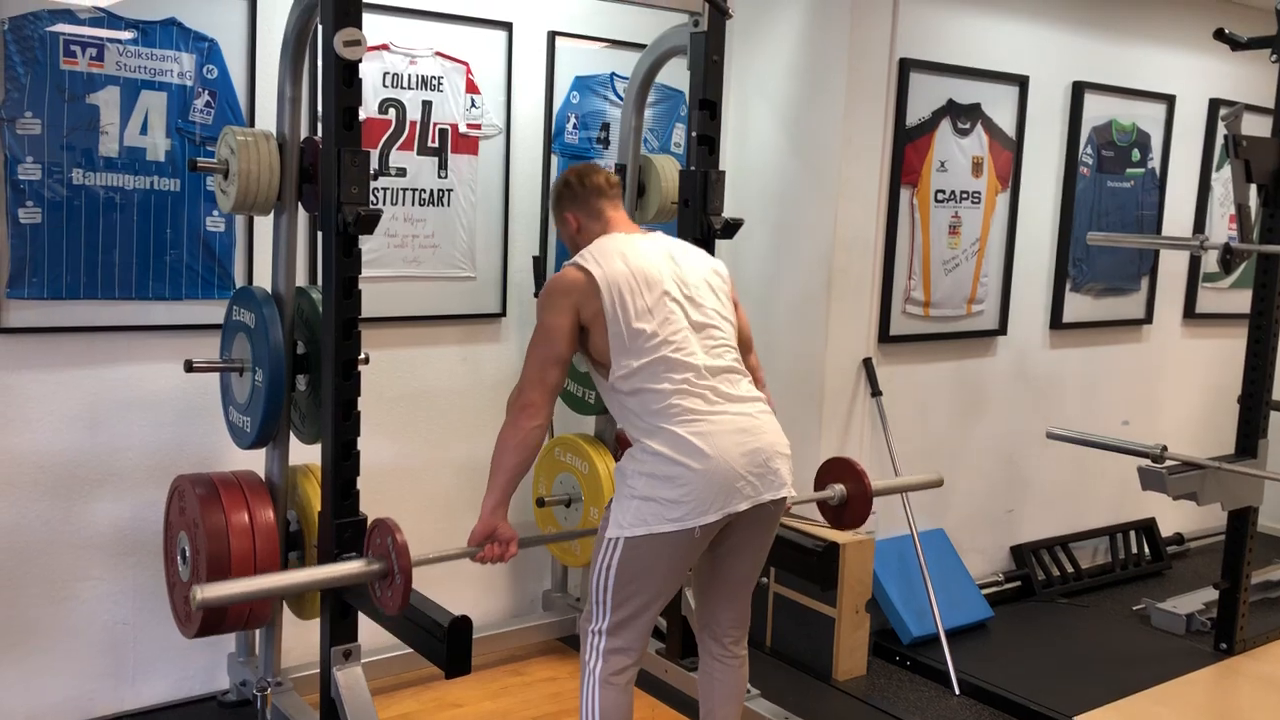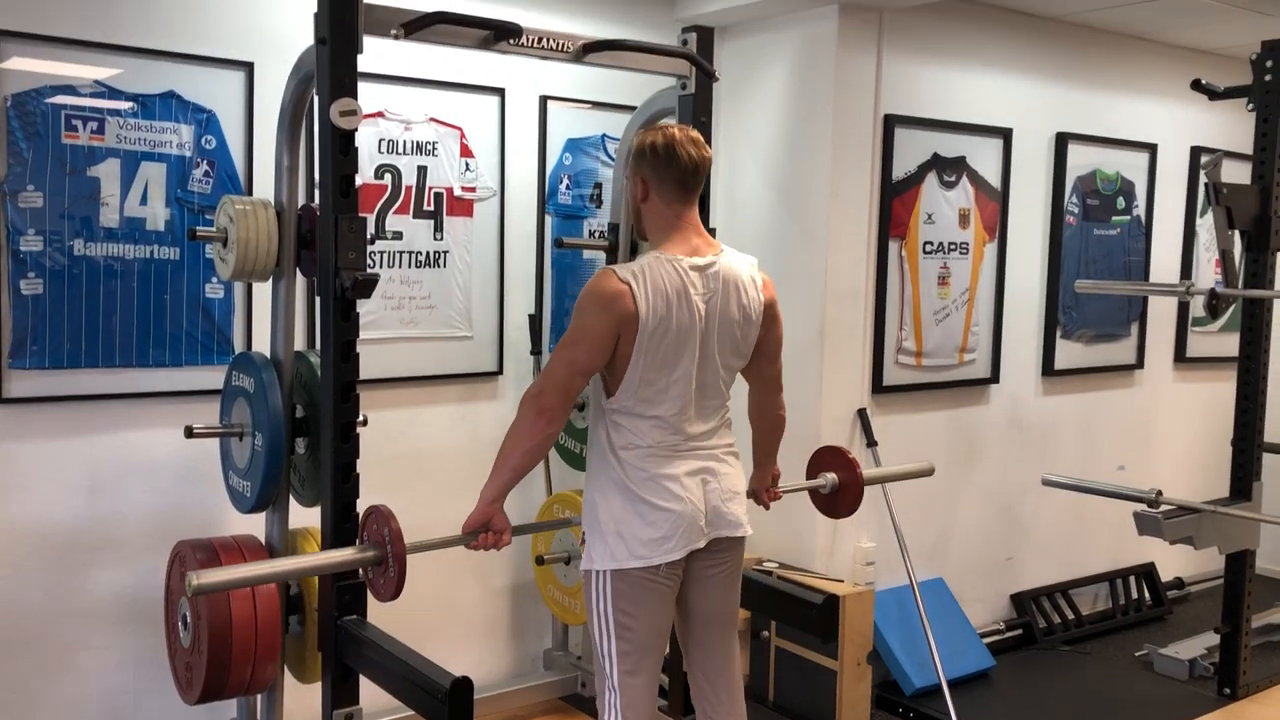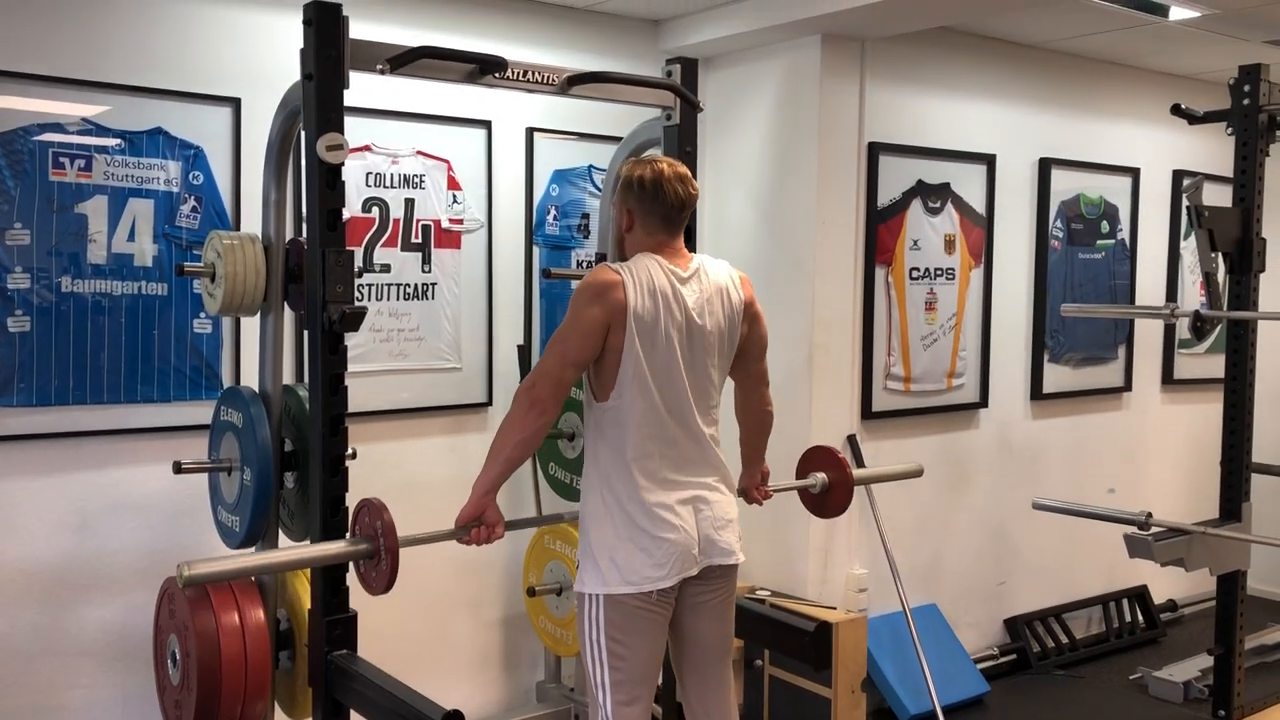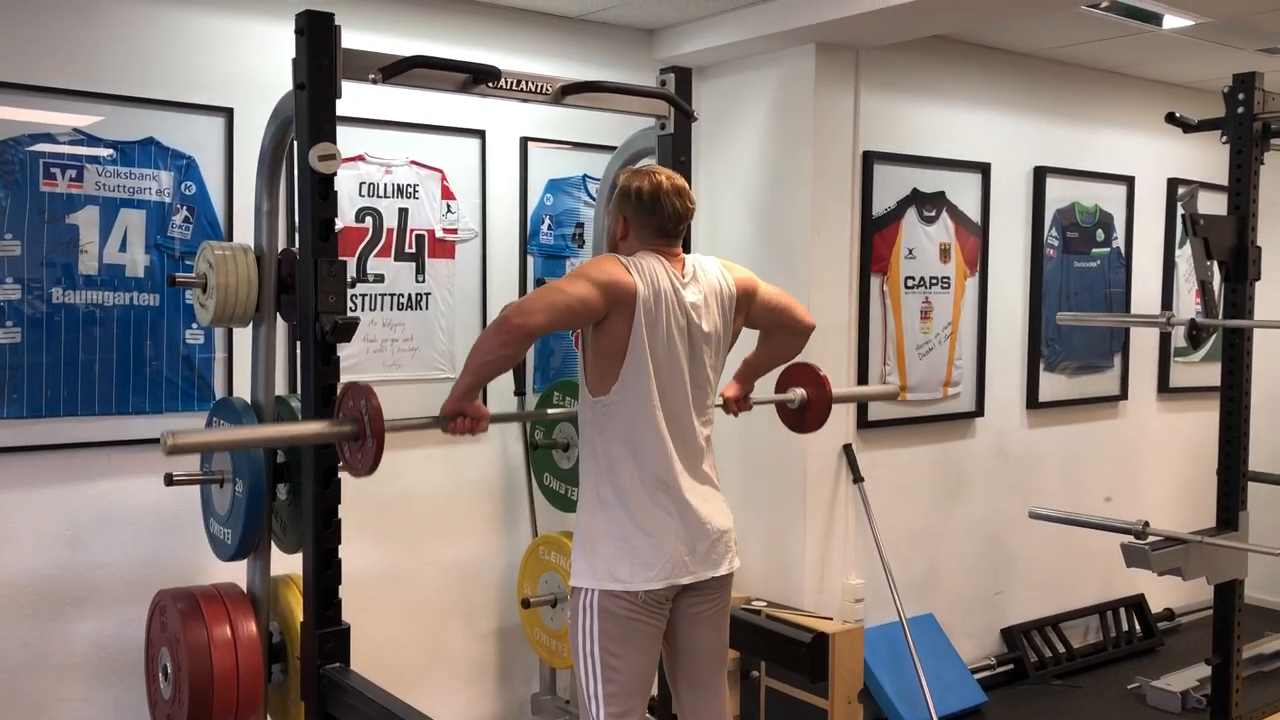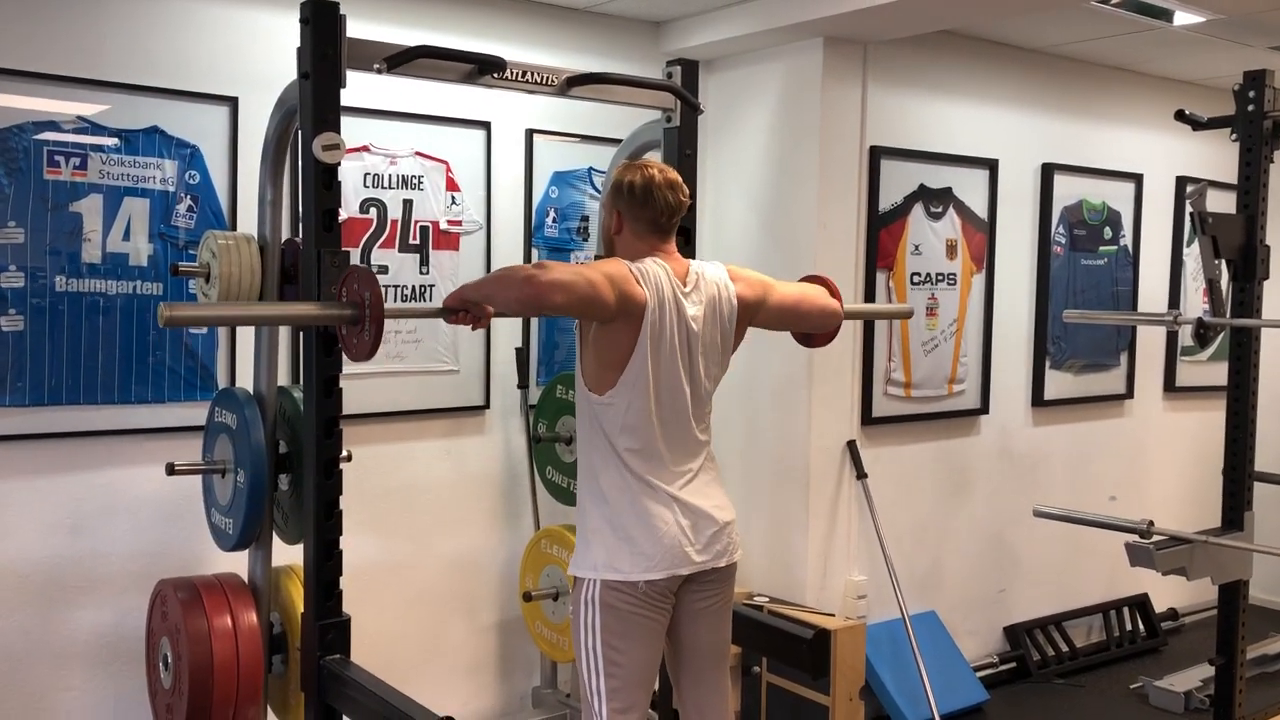
dt=1s
person 1, frame 1
left shoulder: (577, 279)
right shoulder: (705, 261)
left elbow: (530, 405)
left wrist: (493, 512)
left hip: (684, 471)
right hip: (765, 457)
left knee: (611, 641)
right knee: (726, 631)
person 1, frame 2
left shoulder: (620, 290)
right shoulder: (755, 285)
left elbow: (548, 404)
right elbow: (769, 394)
left wrist: (490, 501)
right wrist: (764, 470)
left hip: (640, 520)
right hip: (719, 505)
person 1, frame 3
left shoulder: (612, 289)
right shoulder: (733, 287)
left elbow: (540, 398)
right elbow: (756, 390)
left wrist: (483, 495)
right wrist: (754, 469)
left hip: (635, 543)
right hip: (713, 529)
person 1, frame 4
left shoulder: (618, 281)
right shoulder: (725, 280)
left elbow: (517, 323)
right elbow: (798, 324)
left wrist: (465, 394)
left hip: (628, 558)
right hip: (708, 544)
person 1, frame 5
left shoulder: (622, 284)
right shoulder: (729, 287)
left elbow: (537, 286)
right elbow: (827, 311)
left wrist: (472, 295)
left hip: (630, 552)
right hip: (710, 538)
